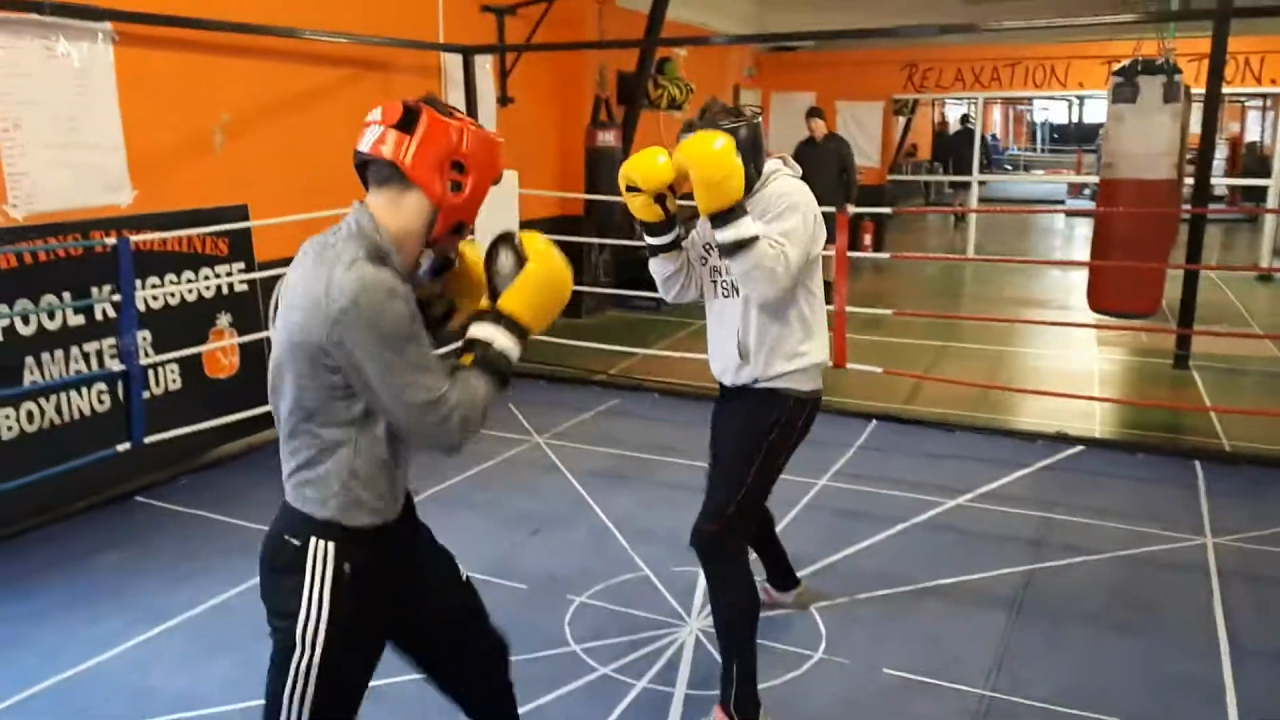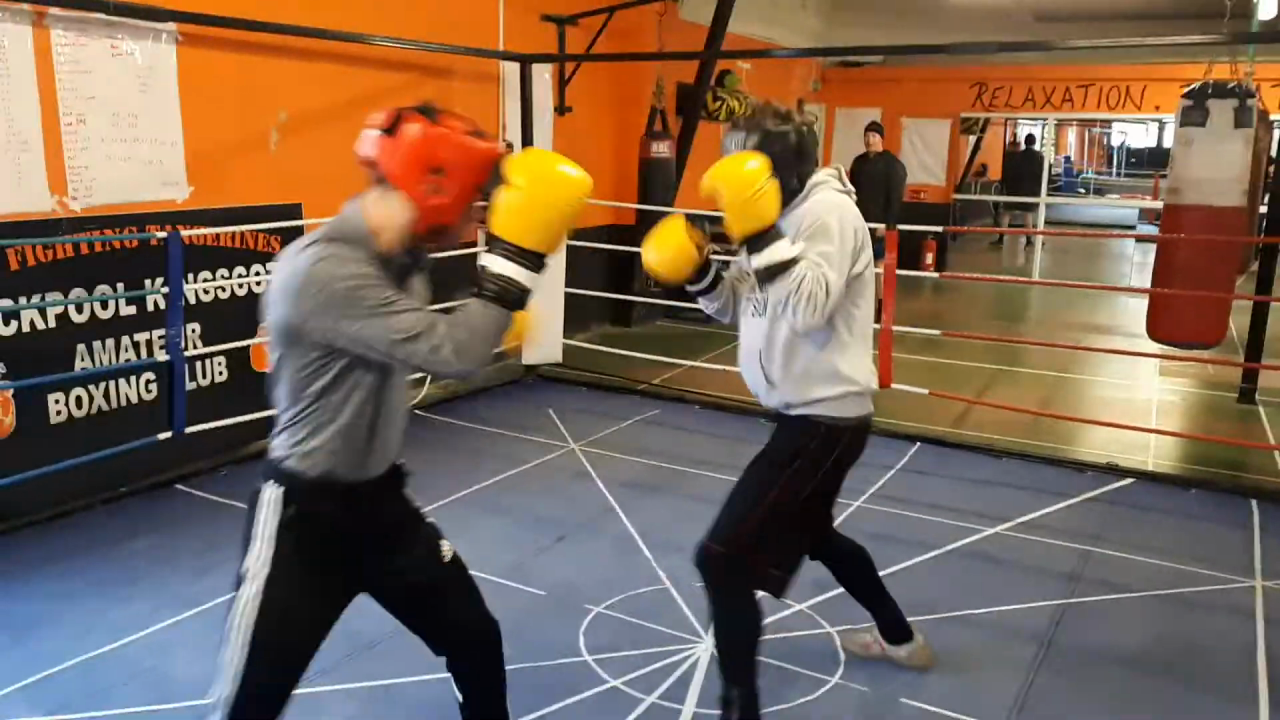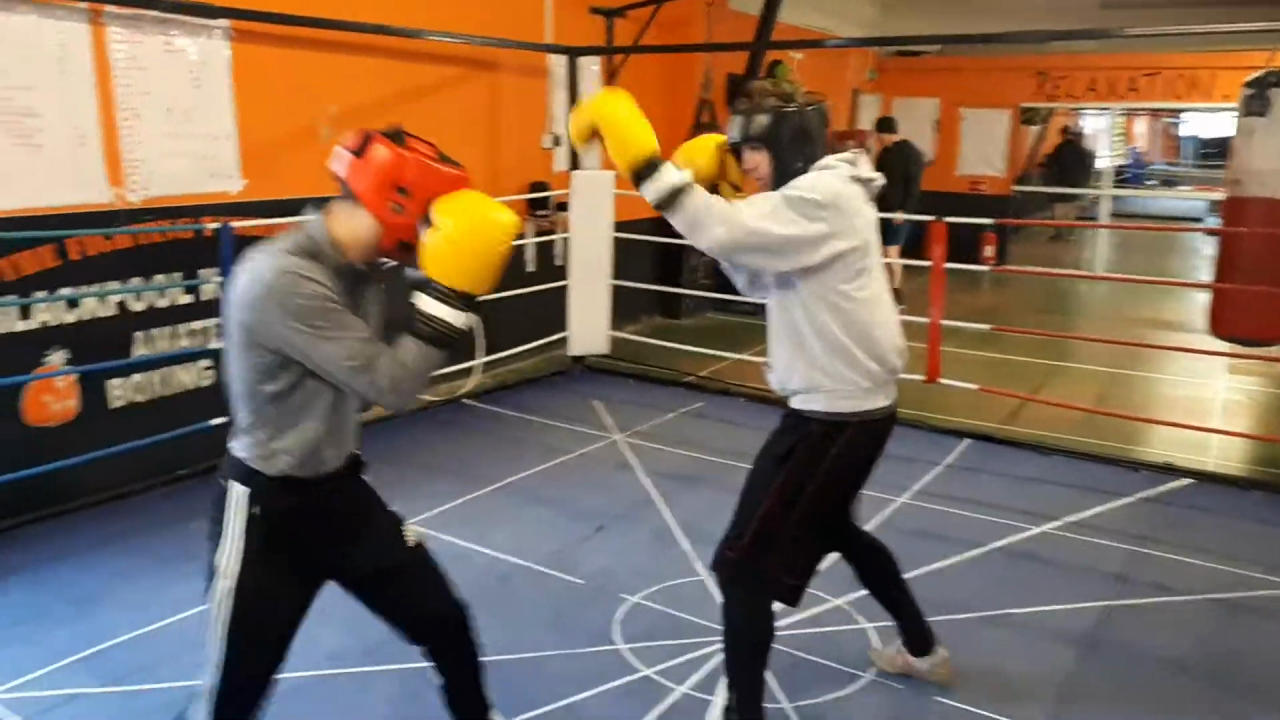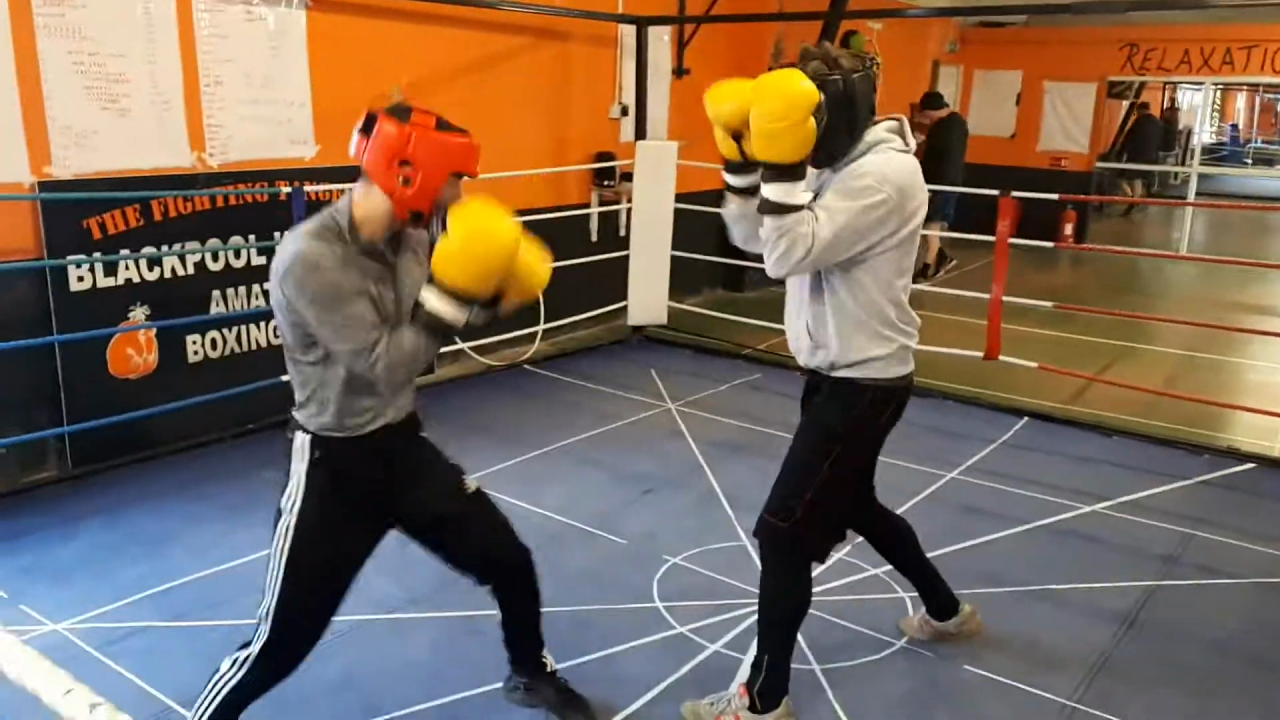
dt=0.5s
person 1, frame 1
left shoulder: (788, 197)
right shoulder: (721, 211)
left elbow: (766, 283)
right elbow: (682, 287)
left wrist: (724, 208)
right wrist: (656, 218)
left hip: (782, 390)
right hip: (742, 383)
left knee: (716, 536)
right knee: (739, 497)
right ankle: (785, 585)
person 1, frame 2
left shoulder: (829, 211)
right shoulder: (773, 218)
left elbow: (807, 308)
right elbow: (733, 300)
left wrist: (758, 231)
right wrist: (693, 267)
left hip: (824, 416)
right hip: (802, 411)
left knee: (723, 561)
right knee: (808, 531)
right ankle: (900, 638)
person 1, frame 3
left shoulder: (826, 193)
right shoulder: (820, 195)
left elbow: (726, 231)
right elbow: (761, 272)
left wrist: (642, 159)
right wrist: (714, 191)
left hip: (832, 412)
right hip: (860, 405)
left knee: (742, 568)
right knee: (834, 529)
right ankle: (921, 649)
person 1, frame 4
left shoulder: (885, 175)
right shoulder: (837, 165)
left elbow: (790, 251)
right elbow: (752, 237)
left wrist: (781, 160)
right wrist: (743, 155)
left hip: (865, 380)
right hip: (842, 371)
left knee: (783, 531)
right knee: (851, 502)
right ankle: (946, 611)
person 2, frame 1
left shoulder: (338, 251)
right shoulder: (359, 288)
right elbow: (445, 424)
left wrist: (447, 304)
right wrist: (502, 325)
left hip: (390, 531)
right hip: (329, 552)
left knee: (481, 663)
person 2, frame 2
left shoulder: (398, 254)
right shoulder: (320, 271)
right elbow: (452, 352)
right wrist: (517, 247)
left hip: (379, 497)
right hip: (302, 514)
left knee: (475, 637)
person 2, frame 3
left shoulder: (356, 261)
right shoulder: (282, 279)
left elbow: (388, 347)
right elbow: (387, 384)
left wrist: (448, 262)
right wrist: (452, 287)
left hip: (340, 490)
right hip: (269, 509)
left knee: (446, 624)
person 2, frame 4
left shoulder: (410, 236)
right shoulder: (309, 258)
left elbow: (416, 330)
right elbow: (387, 366)
left wrist: (496, 291)
right wrist: (457, 285)
left hip: (403, 445)
right hip: (333, 464)
left knee: (509, 560)
right knee: (282, 640)
person 3, frame 1
left shoulder: (839, 145)
right shoulder: (802, 148)
left elbow: (850, 174)
left wrist: (850, 201)
left hip: (833, 206)
left knee: (830, 247)
left ankle: (829, 290)
person 3, frame 2
left shoulder: (893, 165)
right shoulder: (859, 162)
left elbow: (896, 197)
left wrist: (888, 223)
left hip: (879, 223)
left knee: (880, 264)
left ankle: (881, 307)
person 3, frame 3
left shoulder: (910, 153)
right shoulder: (885, 153)
left elbow: (913, 185)
left wrist: (904, 210)
left hip: (899, 211)
right hip: (885, 210)
left knee: (891, 251)
right knee: (890, 253)
left ankle: (896, 295)
right ankle: (895, 295)
person 3, frame 4
left shoulder: (953, 127)
right shoulder: (941, 125)
left elbow: (950, 161)
left wrist: (935, 186)
right wrist: (920, 177)
left hip: (944, 185)
right hip: (933, 183)
left knee: (933, 225)
right knee: (927, 224)
left ankle: (925, 271)
right ankle: (943, 257)
